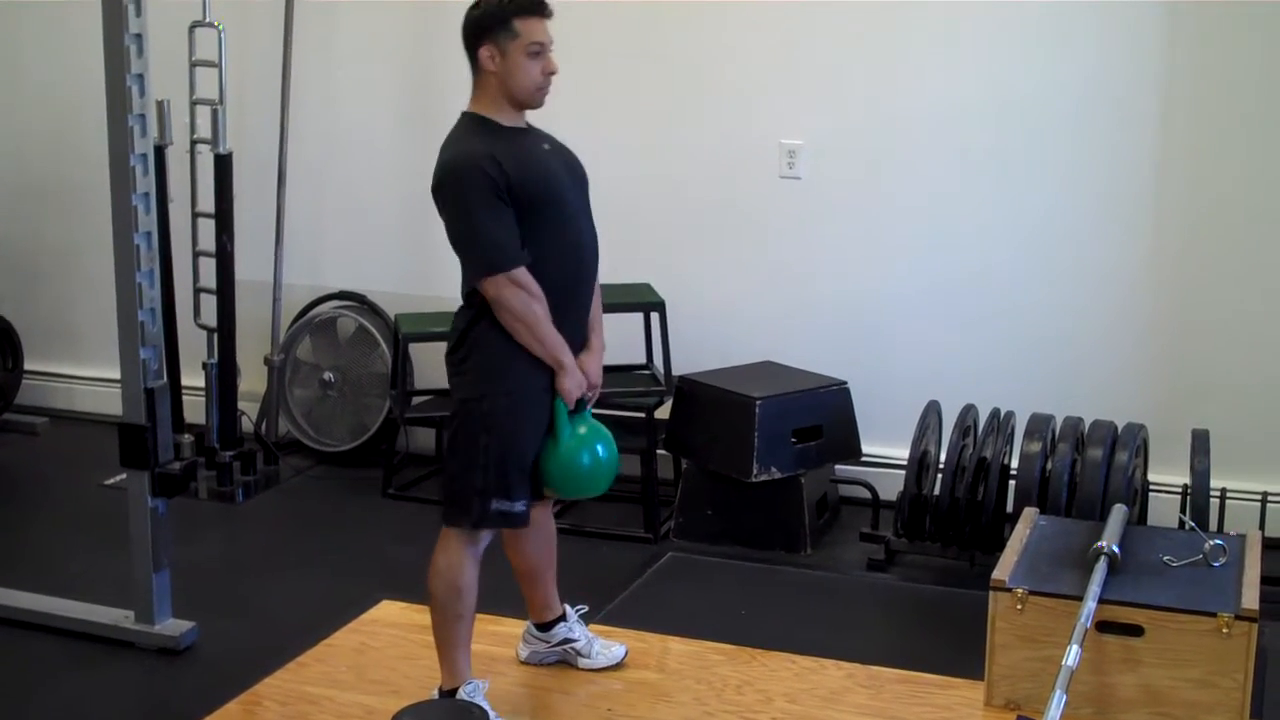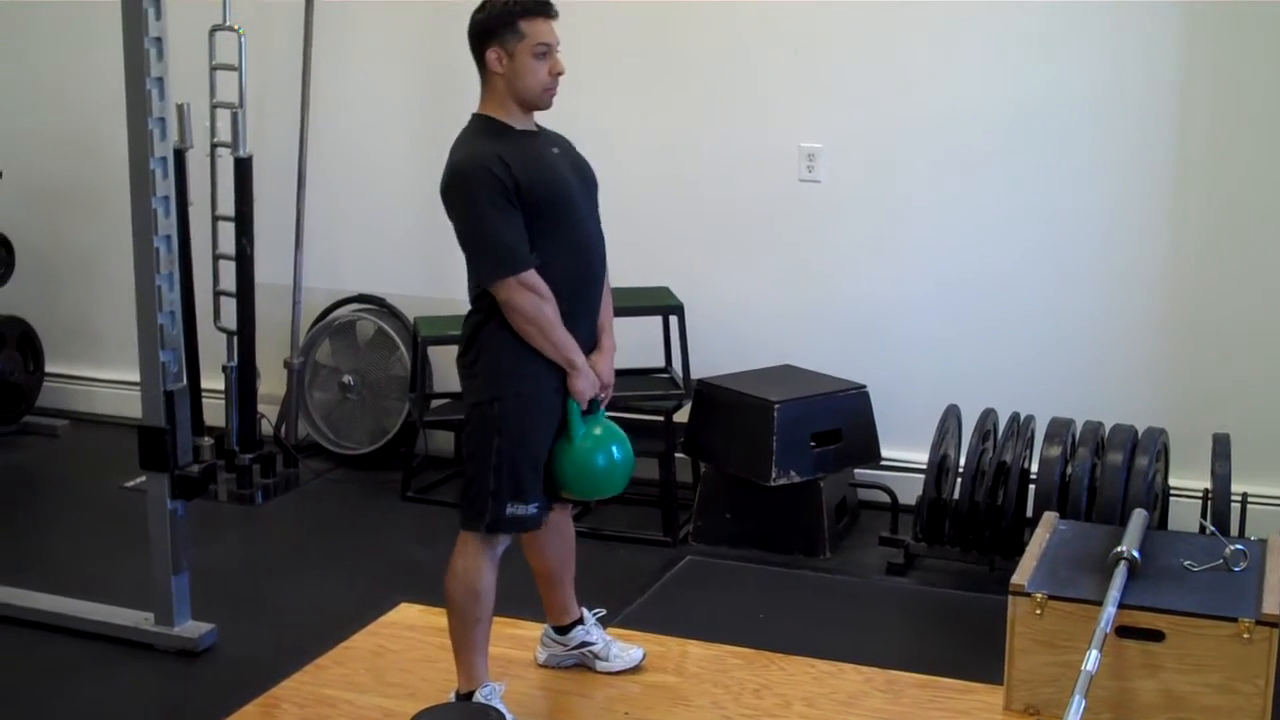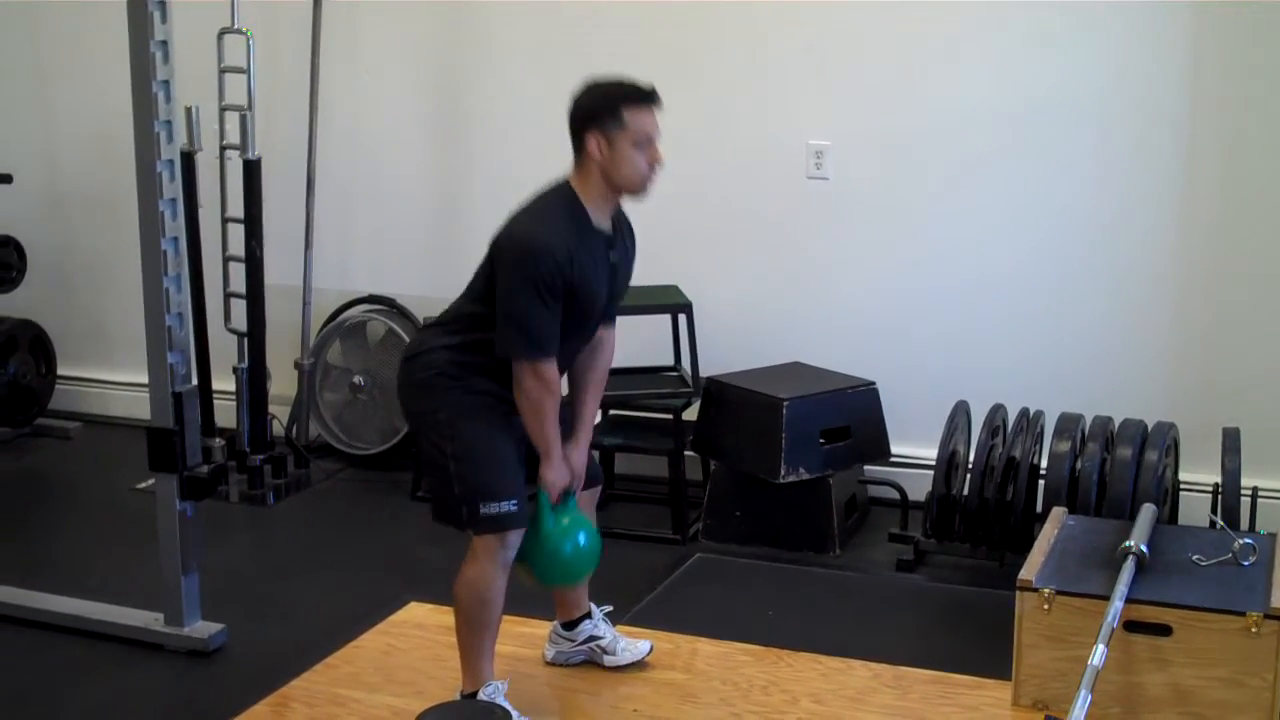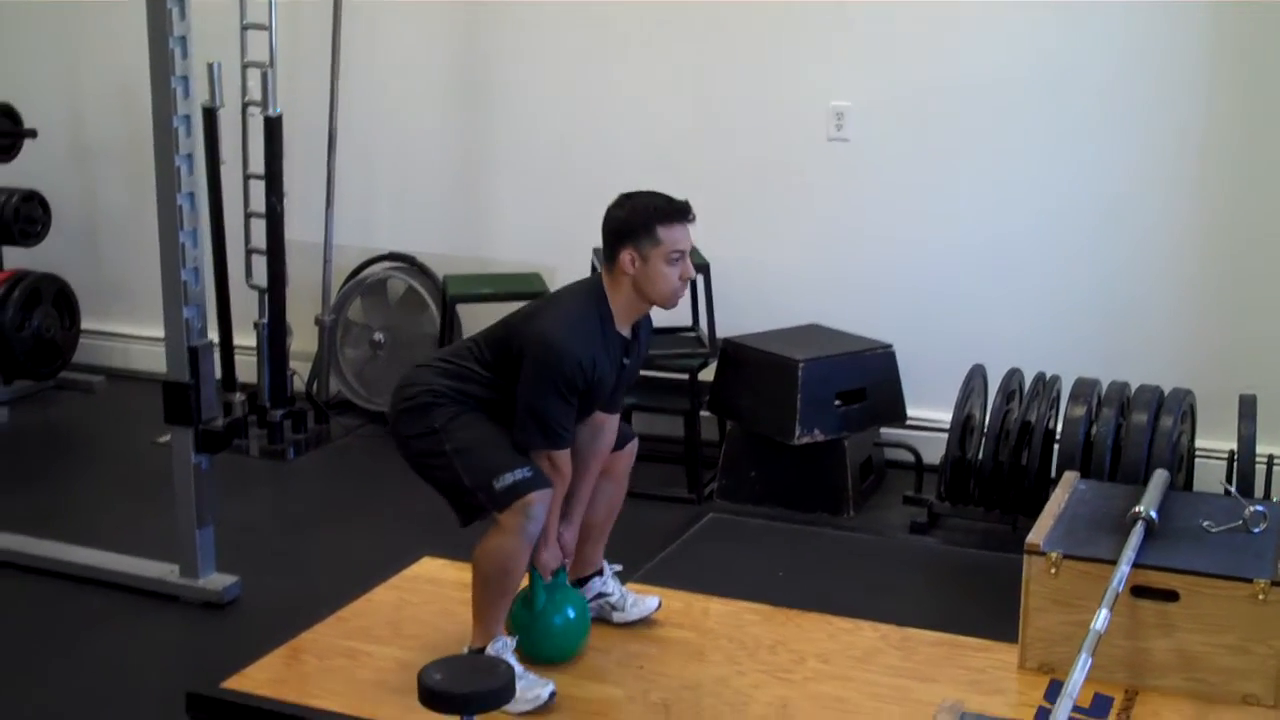
dt=0.5s
person 1, frame 1
left shoulder: (539, 143)
right shoulder: (470, 160)
left elbow: (577, 251)
right elbow: (504, 284)
left wrist: (591, 346)
right wrist: (564, 363)
left hip: (555, 360)
right hip: (503, 366)
left knee: (534, 500)
right knee: (471, 524)
left ankle: (549, 629)
person 1, frame 2
left shoulder: (552, 145)
right shoulder: (479, 163)
left elbow: (588, 255)
right elbow: (515, 286)
left wrist: (602, 349)
right wrist: (575, 365)
left hip: (568, 364)
right hip: (516, 372)
left knee: (552, 503)
right knee: (490, 528)
left ankle: (567, 630)
person 1, frame 3
left shoulder: (618, 232)
right shoulder: (540, 239)
left elbow: (597, 338)
right elbow: (535, 371)
left wrist: (577, 440)
right wrist: (548, 458)
left hip: (510, 378)
right hip: (452, 382)
left knee: (580, 487)
right knee: (502, 528)
left ankle: (575, 628)
person 1, frame 4
left shoulder: (634, 325)
right shoulder: (561, 338)
left elbow: (599, 421)
right elbow: (551, 456)
left wrist: (570, 524)
right wrist: (548, 541)
left hip: (505, 406)
right hip: (436, 409)
left knee: (620, 450)
right knee: (526, 504)
left ankle: (589, 581)
right ankle: (485, 654)
